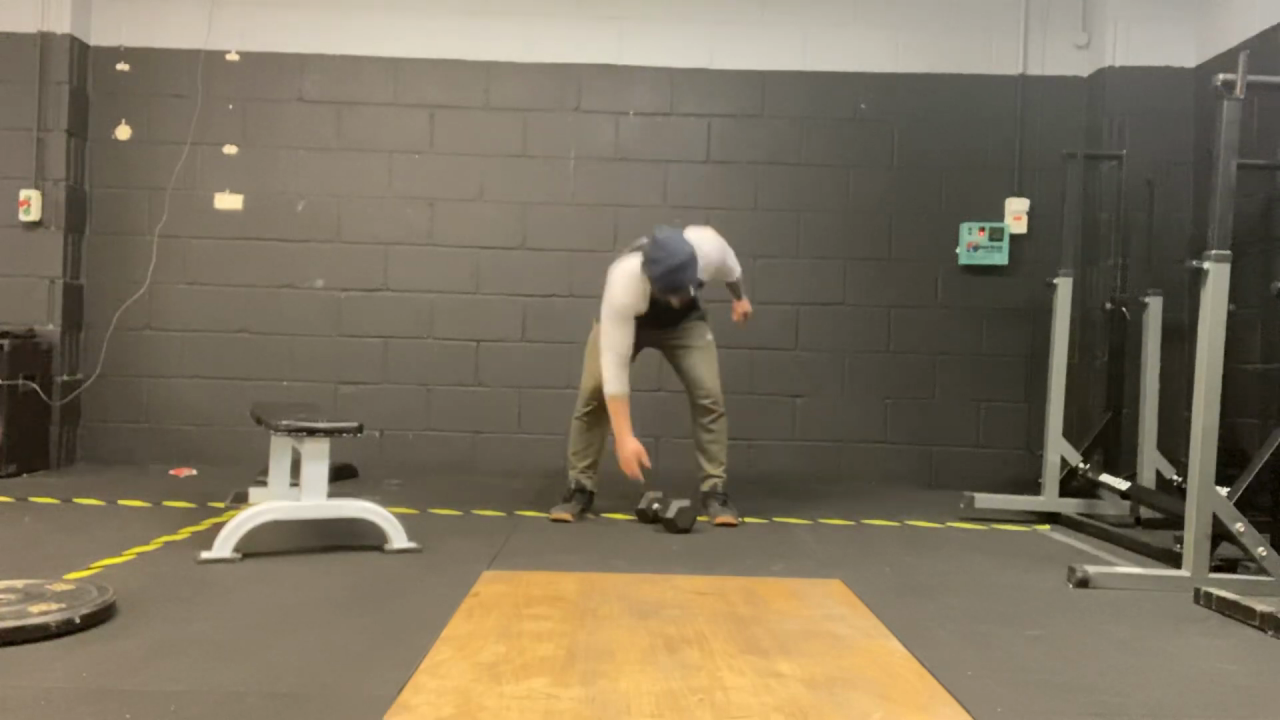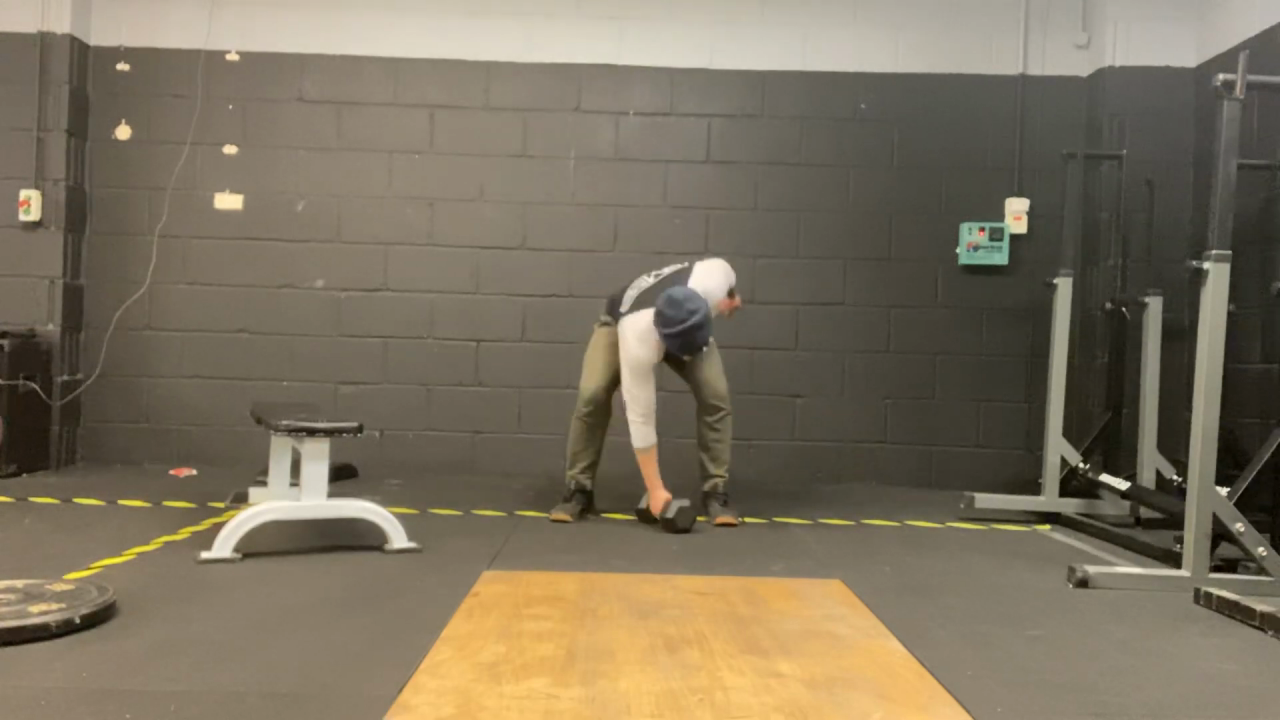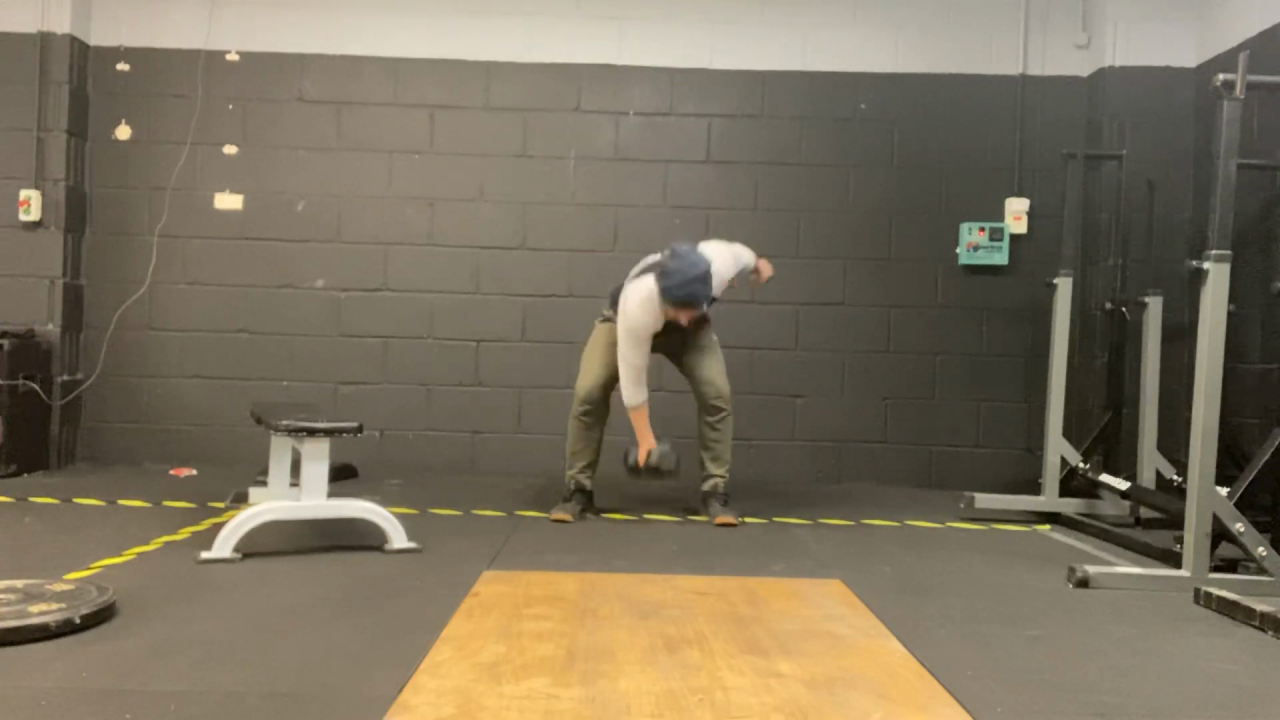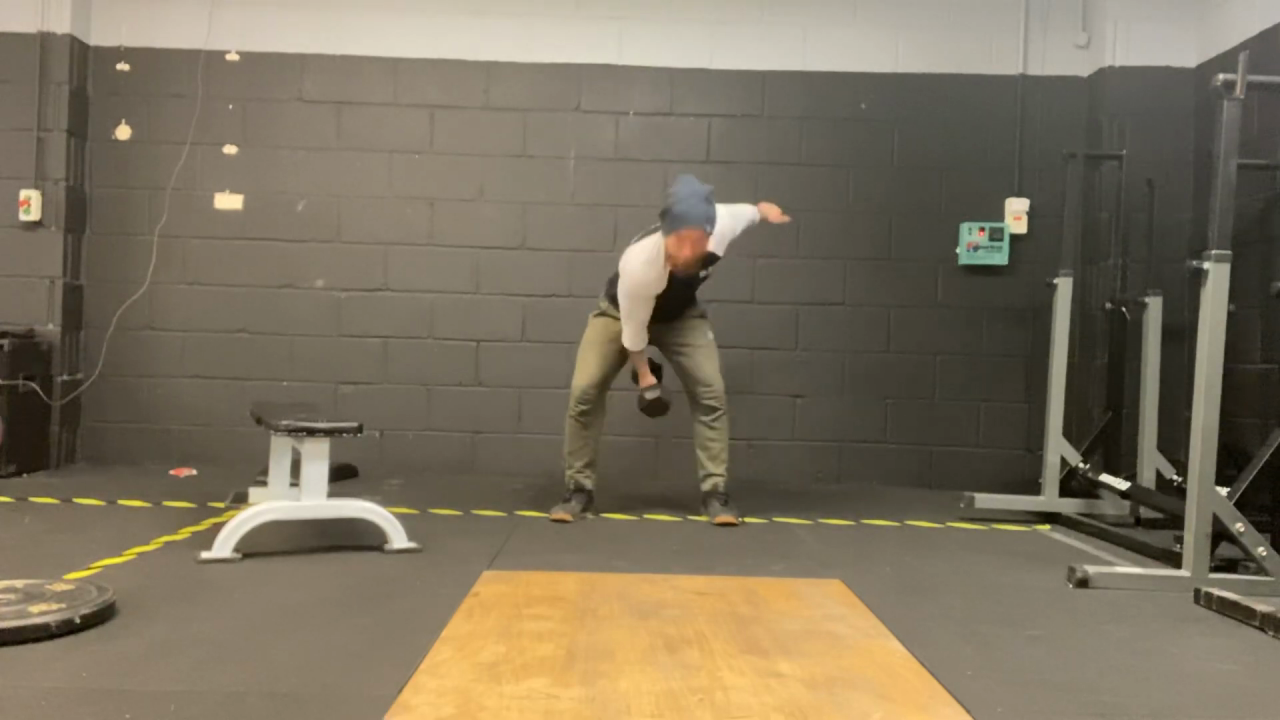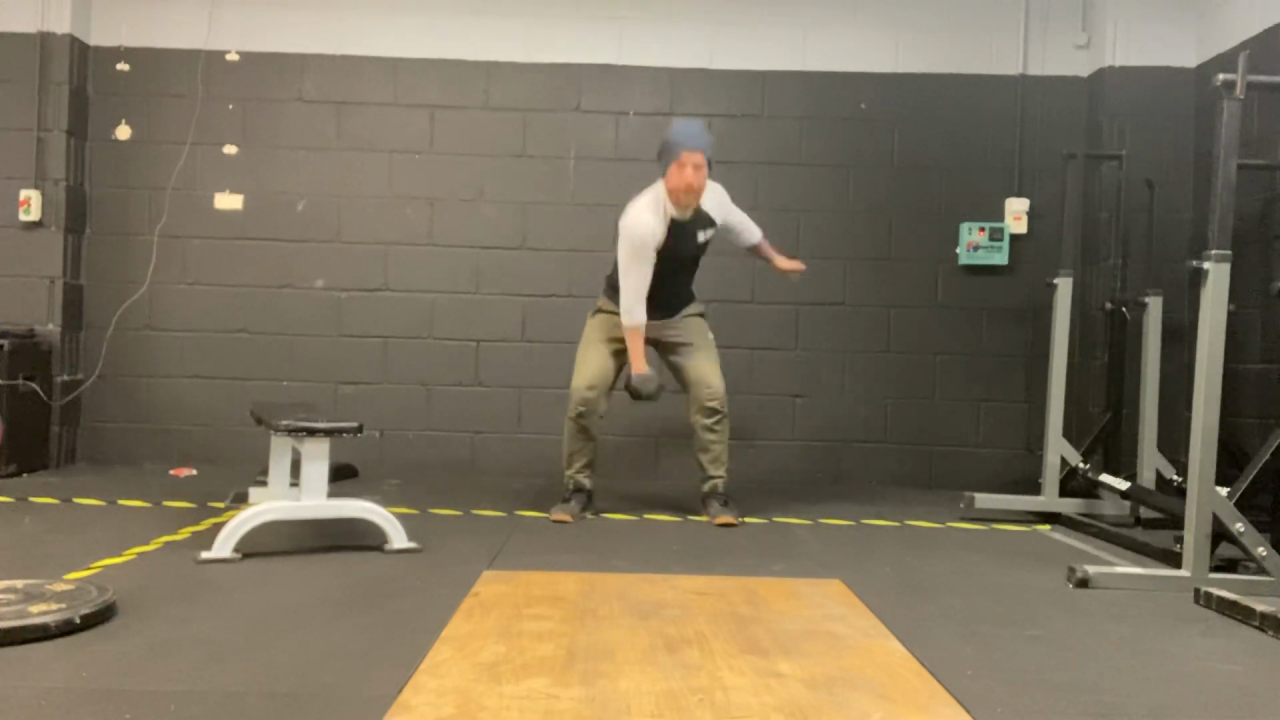
dt=0.3s
person 1, frame 1
left shoulder: (708, 247)
right shoulder: (623, 284)
left elbow: (731, 269)
right elbow: (613, 365)
left wrist: (740, 296)
right wrist: (624, 438)
left hip: (684, 322)
right hip: (627, 320)
left knee: (708, 394)
right knee: (591, 391)
left ankle: (714, 492)
right ankle: (580, 490)
person 1, frame 2
left shoulder: (711, 284)
right shoulder: (637, 339)
left elbow: (724, 269)
right elbow: (640, 419)
left wrist: (733, 295)
right wrist: (655, 489)
right hip: (618, 323)
left knee: (715, 396)
right knee: (593, 395)
left ankle: (715, 492)
right ankle: (579, 490)
person 1, frame 3
left shoulder: (719, 261)
right shoulder: (636, 303)
left elbow: (742, 254)
right elbow: (631, 377)
left wrist: (759, 264)
right wrist: (643, 436)
right hip: (624, 325)
left knee: (715, 394)
right knee: (589, 392)
left ankle: (714, 493)
right ankle: (579, 491)
person 1, frame 4
left shoulder: (723, 223)
right shoulder: (639, 263)
left elbow: (746, 211)
right elbow: (634, 330)
left wrist: (764, 209)
right wrist: (643, 374)
left hip: (681, 316)
right hip: (620, 314)
left knee: (711, 391)
right knee: (585, 390)
left ankle: (715, 492)
right ankle: (578, 490)
person 1, frame 5
left shoulder: (714, 198)
right shoulder: (641, 216)
left elbow: (742, 230)
right elbow: (632, 297)
left wrist: (775, 259)
right wrist: (637, 359)
left hip: (680, 313)
right hip: (621, 313)
left knee: (711, 396)
right knee: (585, 392)
left ankle: (714, 492)
right ankle: (578, 490)
